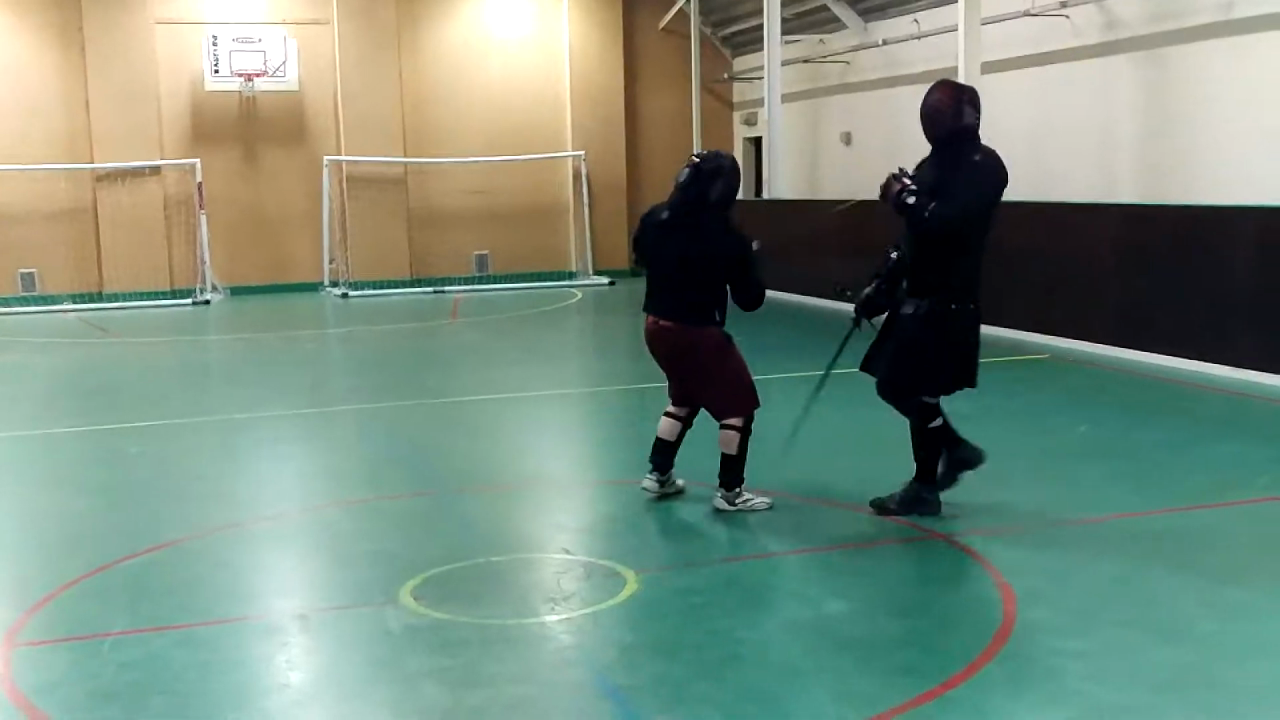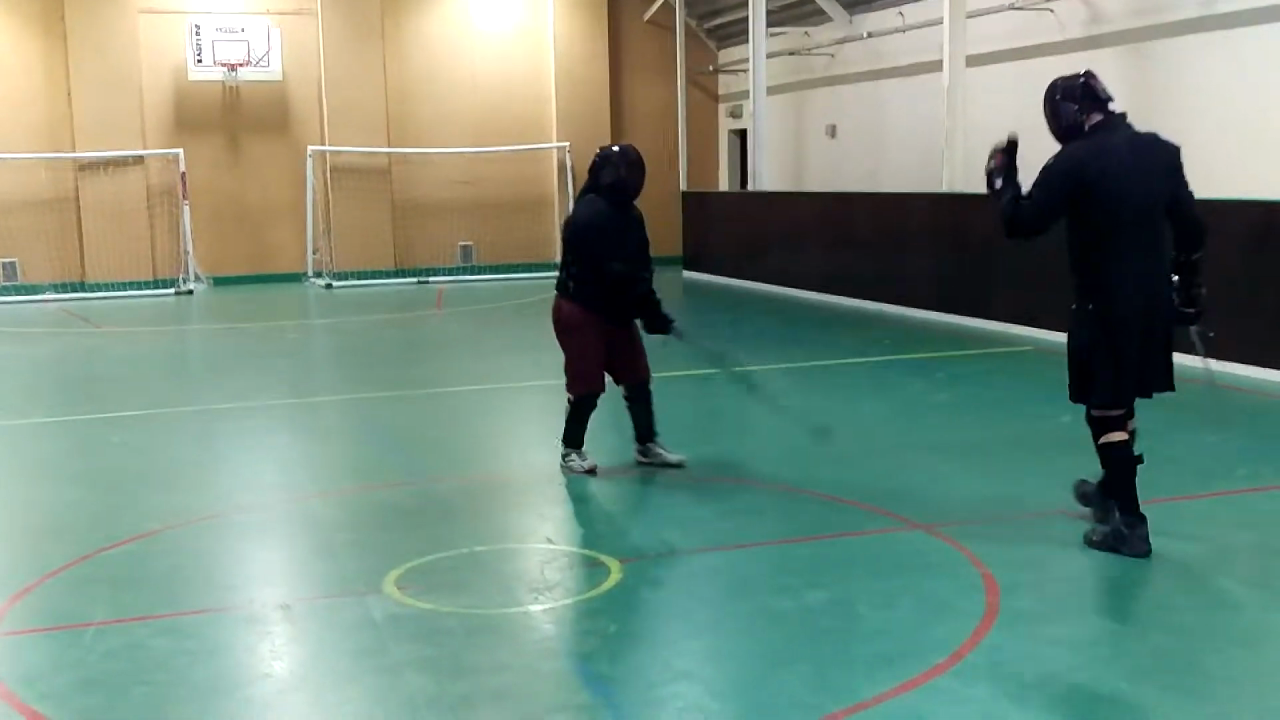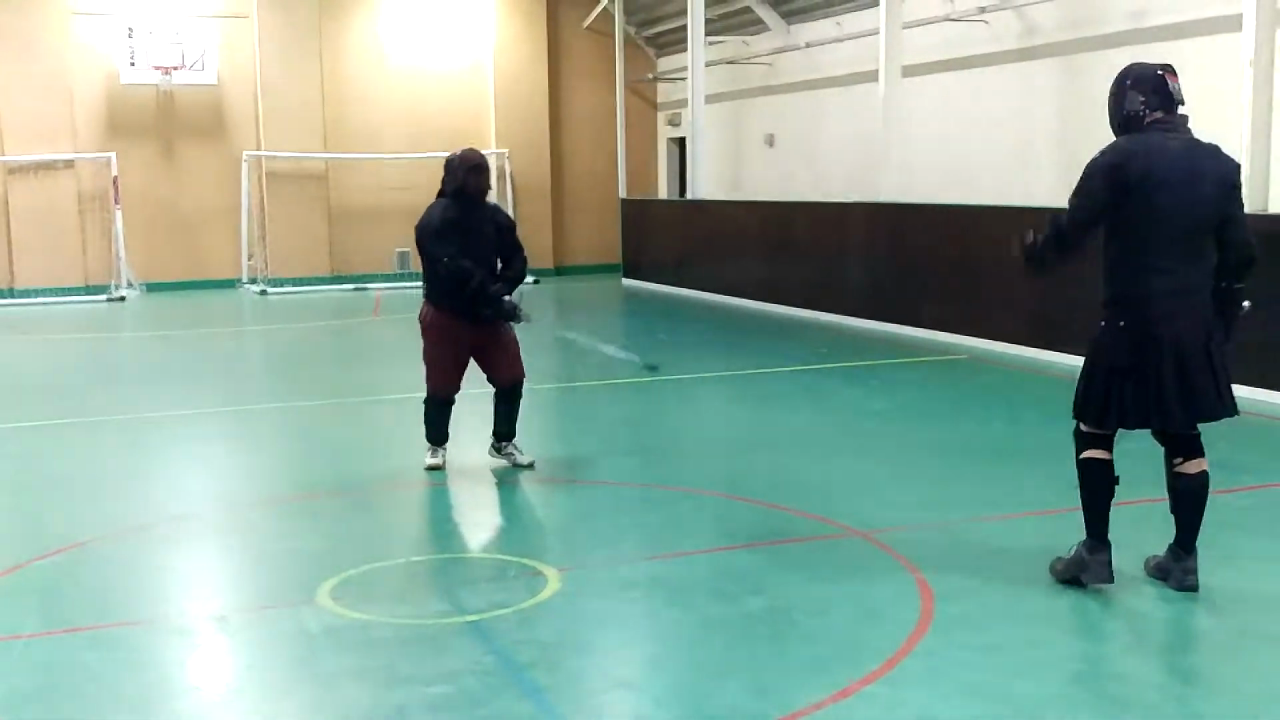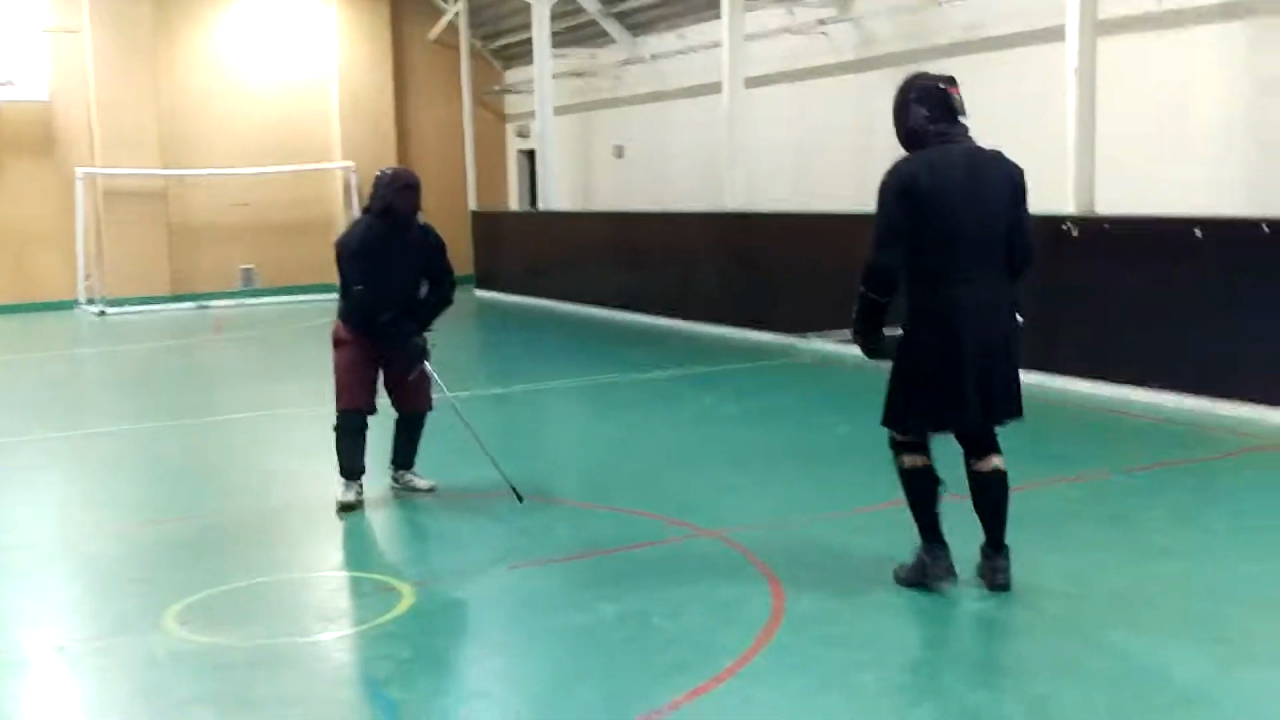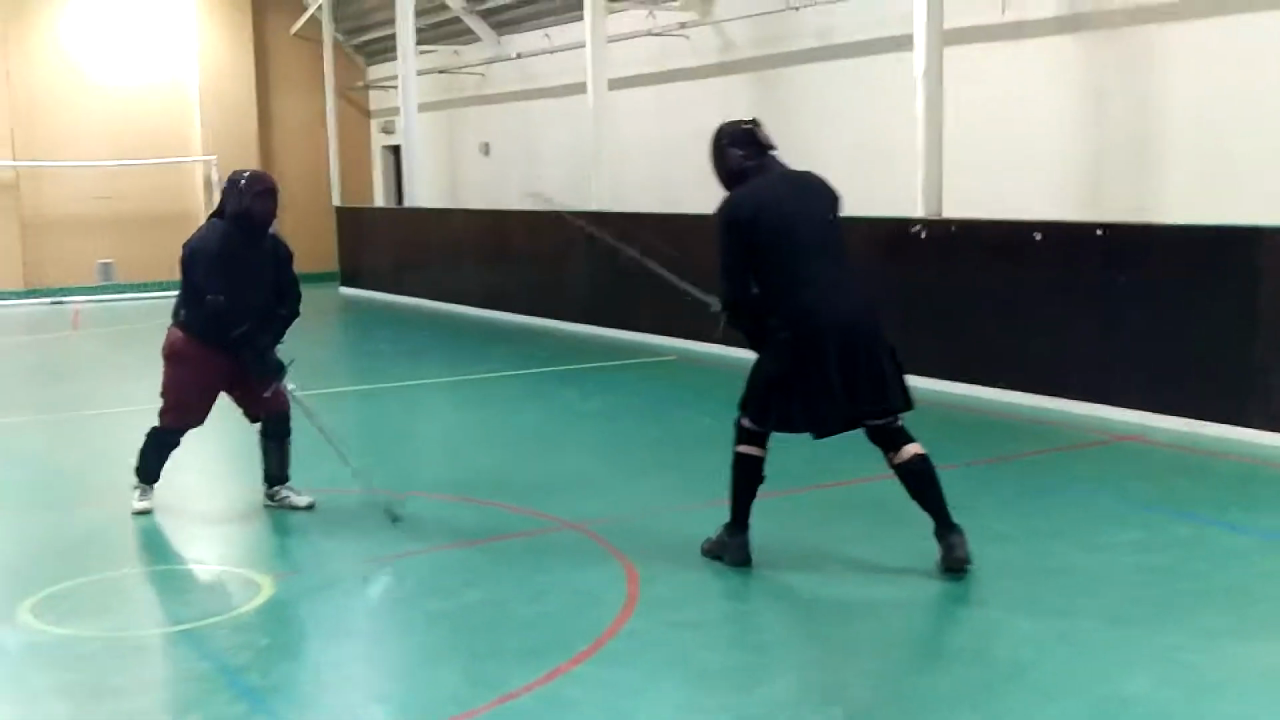
dt=1s
person 1, frame 1
left shoulder: (982, 166)
right shoulder: (932, 165)
left elbow: (945, 226)
left wrist: (903, 197)
right wrist: (882, 284)
left hip: (946, 304)
right hip: (914, 298)
left knee: (920, 395)
right knee: (894, 386)
left ankle: (924, 488)
right ankle: (957, 449)
person 1, frame 2
left shoulder: (1074, 161)
right shoulder: (1159, 151)
left elbow: (1021, 224)
right elbow: (1191, 229)
left wrist: (1001, 174)
right wrist: (1190, 289)
left hip: (1105, 302)
right hip: (1154, 300)
left knee: (1107, 410)
right knee: (1117, 399)
left ankle: (1131, 525)
right ankle: (1110, 490)
person 1, frame 3
left shoulder: (1122, 157)
right shoulder: (1219, 164)
left elbow: (1071, 235)
right elbow: (1238, 254)
left wrist: (1037, 251)
right wrist: (1220, 321)
left hip: (1135, 323)
right hip: (1193, 324)
left knee: (1094, 431)
right knee: (1183, 439)
left ankle: (1096, 551)
right ankle: (1183, 558)
person 1, frame 4
left shoulder: (908, 175)
right shoulder: (1004, 170)
left elbow: (886, 263)
right elbow: (1020, 256)
left wrist: (867, 326)
left hip: (937, 328)
right hip: (993, 326)
left knee: (909, 438)
right knee: (981, 440)
left ankle: (934, 553)
right ankle: (996, 556)
person 1, frame 5
left shoulder: (737, 206)
right shoulder: (817, 186)
left elbow: (737, 291)
left wrist: (761, 335)
left hip: (802, 330)
right hip: (856, 321)
left knee: (752, 428)
right knee: (888, 430)
left ankle: (735, 536)
right ankle: (950, 536)
person 2, frame 1
left shoulder: (654, 219)
right shoulder: (725, 237)
left elbow: (642, 258)
right elbow: (750, 298)
right wrist: (746, 256)
left hip: (657, 328)
right hip: (698, 333)
left knee: (684, 400)
right knee: (739, 406)
left ankle: (659, 474)
right ankle: (730, 492)
person 2, frame 2
left shoulder: (627, 212)
right shoulder: (590, 215)
left elbow: (638, 263)
right elbow: (612, 272)
left wrist: (644, 301)
right wrist: (651, 308)
left hip: (614, 311)
right hip: (580, 311)
left knee: (637, 377)
right knee: (587, 387)
left ankle: (646, 445)
right ankle: (571, 449)
person 2, frame 3
left shoulder: (494, 216)
right shoulder: (436, 220)
left elbow: (515, 259)
right elbow: (452, 268)
left wrist: (502, 292)
right wrist: (493, 294)
left hip: (488, 315)
right hip: (446, 315)
left knee: (510, 380)
right knee: (441, 389)
left ankle: (504, 442)
right ankle: (436, 446)
person 2, frame 4
left shoulder: (424, 237)
right shoulder: (358, 238)
left elbow: (443, 286)
right elbow: (360, 296)
left wrist: (416, 326)
right wrist: (396, 332)
left hip: (404, 334)
right hip: (359, 333)
left knee: (415, 407)
right knee: (352, 409)
left ankle: (402, 471)
right ankle: (351, 482)
person 2, frame 5
left shoulder: (272, 246)
right shoulder: (209, 244)
left elbow: (288, 299)
right elbow: (217, 308)
left wrist: (265, 341)
right wrist: (253, 350)
left hip: (245, 346)
right hip: (196, 345)
left knee: (277, 413)
right knee: (175, 421)
left ankle: (277, 487)
right ankle: (144, 485)
